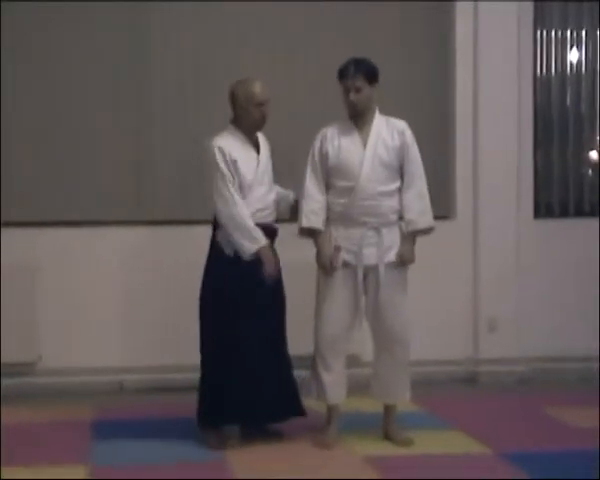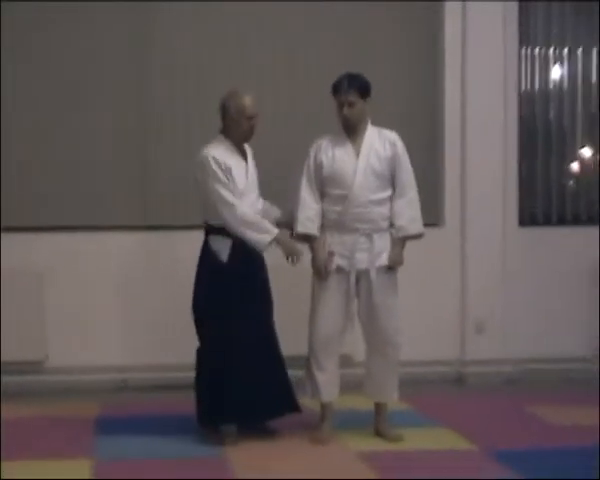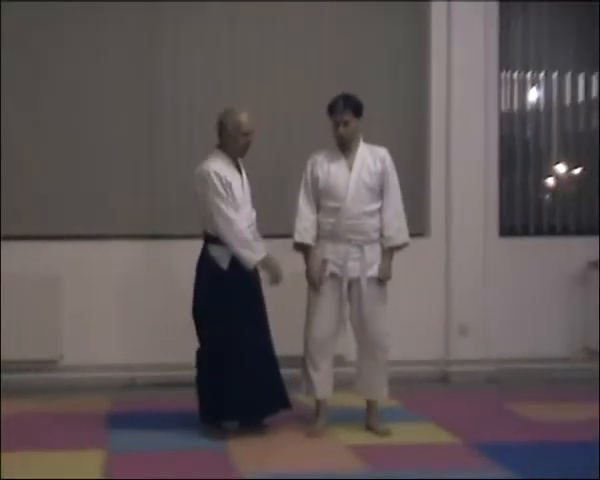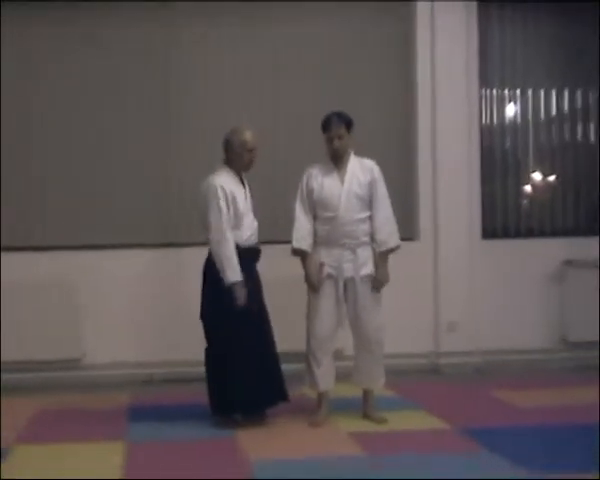
dt=0.2s
person 1, frame 1
left shoulder: (399, 131)
right shoulder: (328, 136)
left elbow: (414, 187)
right elbow: (315, 189)
left wrist: (410, 239)
right wrist: (320, 239)
left hip: (386, 242)
right hip: (341, 242)
left knee: (393, 332)
right knee: (330, 331)
left ankle: (390, 419)
right ankle: (332, 418)
person 1, frame 2
left shoulder: (390, 142)
right shoulder: (322, 147)
left elbow: (405, 195)
right elbow: (309, 198)
left wrist: (399, 244)
right wrist: (315, 245)
left hip: (377, 247)
right hip: (334, 248)
left knee: (384, 333)
right knee: (324, 333)
left ankle: (381, 416)
right ankle: (326, 416)
person 1, frame 3
left shoulder: (380, 158)
right shoulder: (318, 162)
left elbow: (392, 209)
right elbow: (306, 211)
left wrist: (388, 256)
right wrist: (310, 255)
left hip: (368, 257)
right hip: (329, 256)
left knee: (374, 337)
right knee: (319, 335)
left ankle: (372, 412)
right ankle: (320, 411)
person 1, frame 4
left shoulder: (369, 170)
right shoulder: (313, 176)
left elbow: (382, 216)
right elbow: (303, 220)
left wrist: (382, 261)
right wrist: (308, 261)
left hip: (362, 260)
right hip: (326, 261)
left knee: (370, 332)
right knee: (320, 332)
person 2, frame 1
left shoulder: (262, 143)
right shoulder: (222, 147)
right elbow: (229, 205)
left wrist: (296, 198)
right wrist: (259, 246)
left hip: (262, 246)
right hip: (234, 252)
left knee: (266, 336)
right knee: (227, 339)
left ankle: (254, 417)
right ankle: (216, 421)
person 2, frame 2
left shoulder: (246, 152)
right shoulder: (212, 157)
right elbow: (232, 210)
left wrist: (281, 217)
right wrist: (277, 237)
left hip: (248, 254)
right hip: (223, 256)
left knee: (257, 336)
right knee: (221, 340)
left ankle: (250, 414)
right ankle: (216, 418)
person 2, frame 3
left shoulder: (237, 166)
right shoulder: (211, 171)
right elbow: (228, 223)
left wrist: (261, 254)
right wrist: (263, 257)
left hip: (241, 262)
right hip: (220, 264)
left knee: (252, 339)
right knee: (220, 342)
left ankle: (247, 411)
right ankle: (216, 414)
person 2, frame 4
left shoulder: (240, 181)
right shoulder: (218, 184)
right elbow: (221, 237)
right wrist: (234, 281)
left hip: (244, 267)
right hip: (227, 272)
left knee: (255, 338)
right knee: (226, 342)
left ankle: (249, 403)
